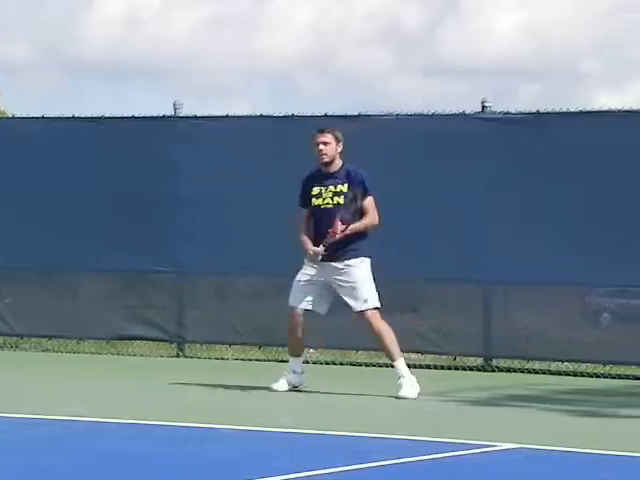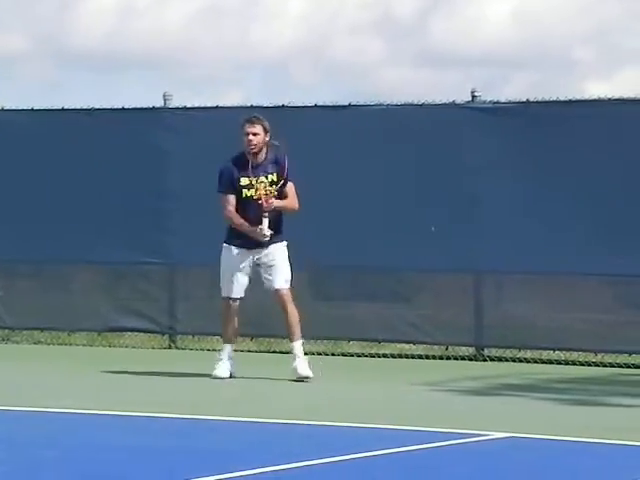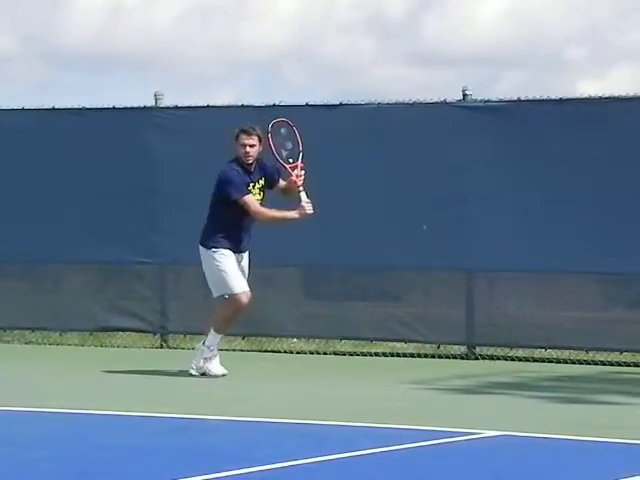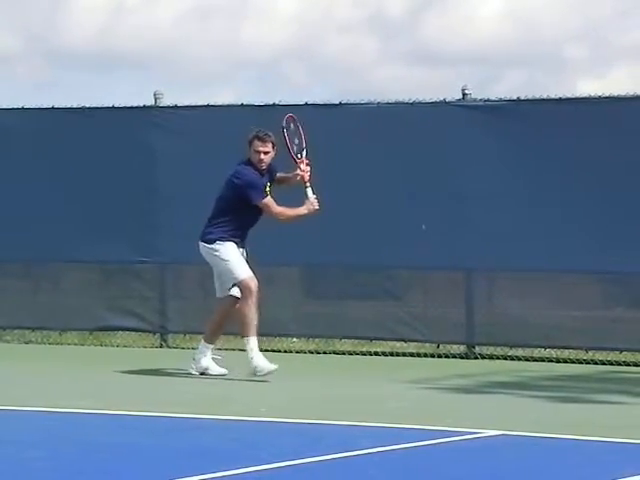
dt=0.7s
person 1, frame 1
left shoulder: (355, 177)
right shoulder: (309, 181)
left elbow: (372, 218)
right elbow: (304, 223)
left wrist: (347, 229)
right wrist: (308, 247)
left hip: (351, 260)
right hip: (319, 262)
left knee: (371, 317)
right knee: (295, 315)
left ankle: (405, 375)
right ankle: (295, 372)
person 1, frame 2
left shoulder: (278, 164)
right shoulder: (230, 168)
left elbow: (294, 203)
right elbow: (229, 212)
left wrist: (275, 203)
right wrist: (253, 231)
left hip: (274, 244)
right hip: (237, 245)
left knee: (284, 296)
right knee: (231, 302)
left ankle: (299, 357)
right ankle: (226, 357)
person 1, frame 3
left shoulder: (264, 168)
right shoulder: (231, 174)
left elbow: (285, 189)
right elbow: (257, 212)
left wrist: (295, 183)
right wrist: (296, 214)
left hip: (240, 247)
right hip: (217, 246)
left knee: (233, 302)
right knee: (241, 298)
left ankle: (202, 359)
right ankle: (209, 348)
person 1, frame 4
left shoulder: (264, 169)
right shoulder: (247, 176)
left elbow: (276, 179)
right elbow: (277, 213)
left wrist: (294, 176)
right wrist: (306, 209)
left hip: (231, 243)
right hip: (217, 242)
left knee: (231, 302)
right knee: (250, 286)
left ankle: (201, 358)
right ankle: (255, 357)
